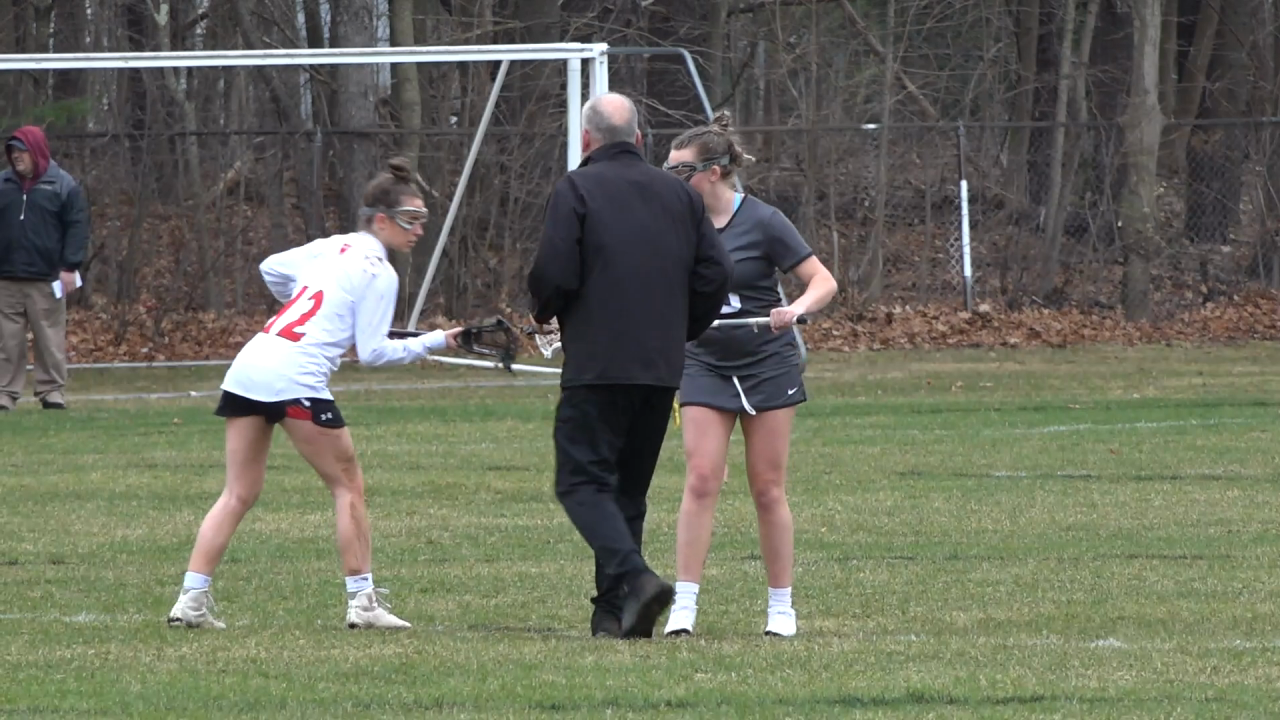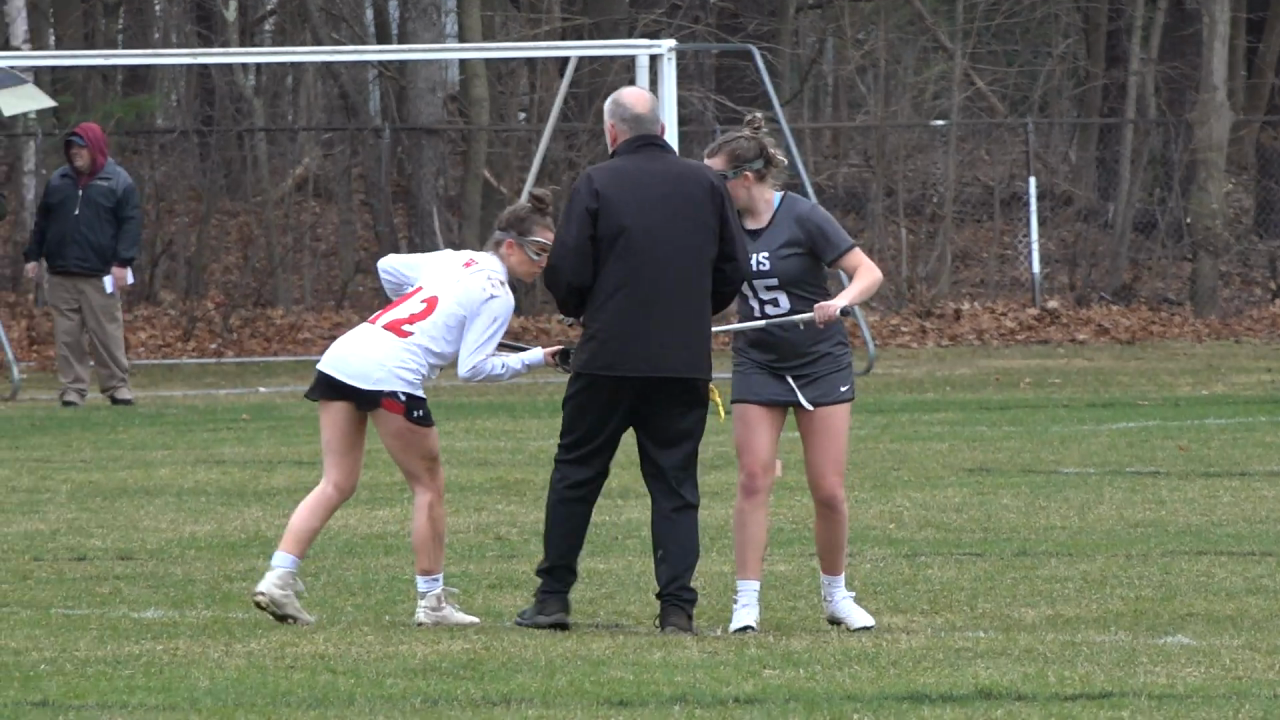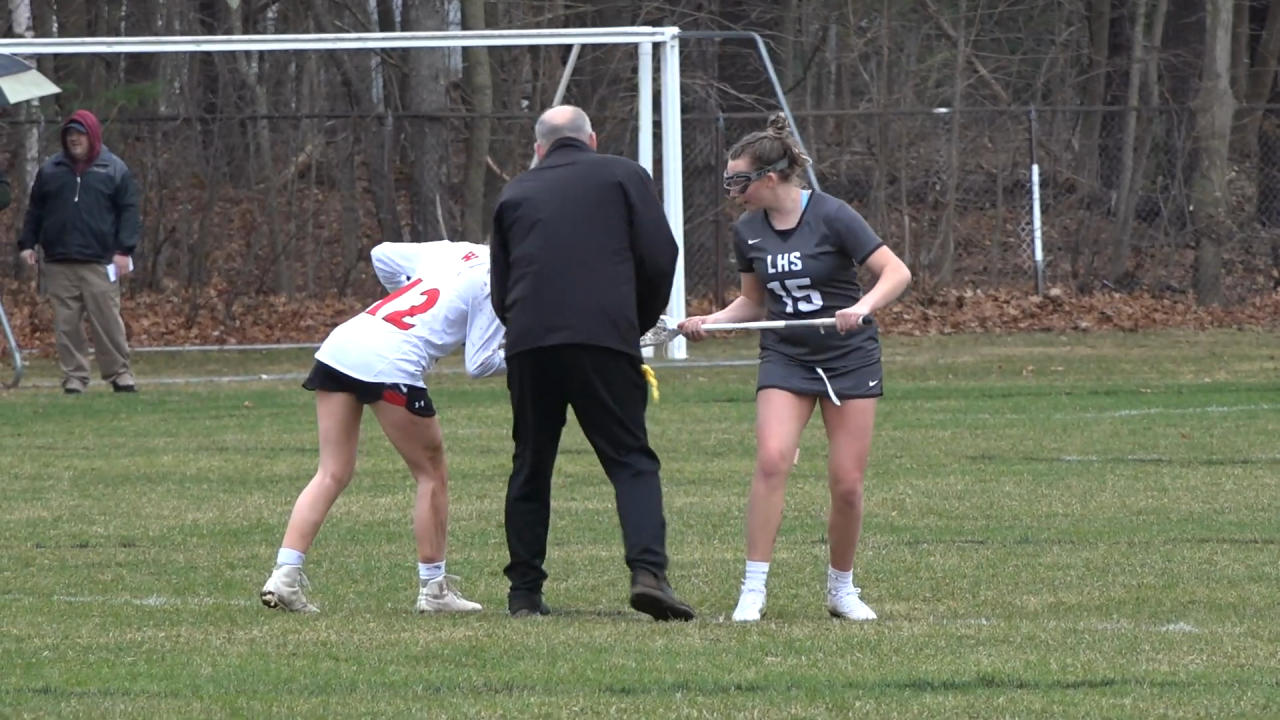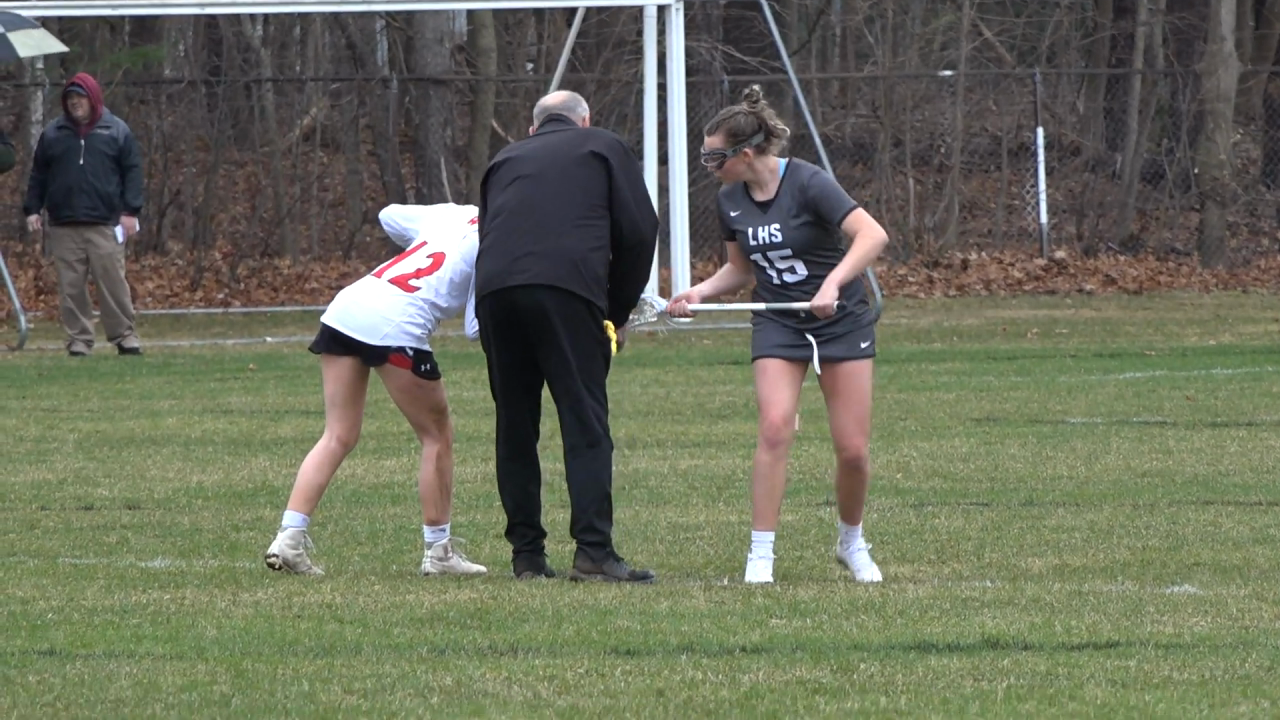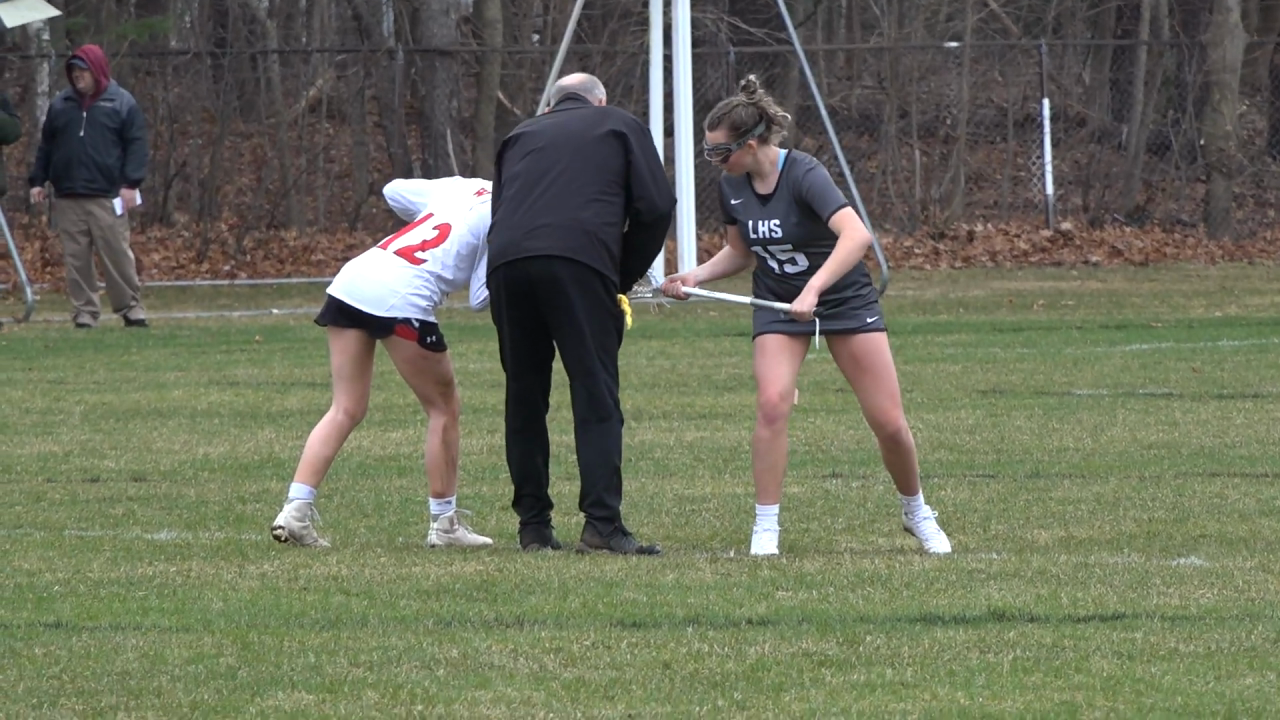
dt=0.4s
person 1, frame 1
left shoulder: (576, 188)
right shoulder: (679, 192)
left elbow: (554, 273)
right elbow: (714, 273)
left wrist: (545, 311)
left hip: (597, 366)
right hip: (661, 368)
left knee: (582, 482)
right knee: (628, 490)
person 1, frame 2
left shoulder: (597, 184)
right shoulder: (706, 183)
left elbow: (567, 272)
right elbow: (732, 269)
left wrist: (575, 306)
left hip: (609, 358)
right hip: (684, 362)
left knee: (577, 473)
right knee: (675, 487)
left ankle: (553, 595)
person 1, frame 3
left shoulder: (515, 193)
right shoulder: (624, 175)
left elbow: (500, 288)
right elbow: (659, 259)
right wrist: (639, 322)
left hip: (529, 344)
right hip: (605, 337)
left knee: (530, 467)
right knee: (631, 461)
left ankle: (524, 593)
person 1, frame 4
left shoulder: (505, 160)
right shoulder: (605, 147)
right elbow: (637, 233)
right wrist: (619, 310)
left hip: (496, 290)
right hip: (567, 288)
left knee: (515, 424)
right knee: (585, 424)
left ankle: (527, 554)
right ankle: (593, 552)
person 1, frame 5
left shoulder: (521, 135)
right shoulder: (621, 126)
right elbow: (655, 209)
right wrist: (624, 277)
left hip: (507, 264)
right hip: (579, 264)
left knee: (525, 396)
right knee: (596, 398)
left ankle: (533, 525)
person 2, frame 1
left shoulder: (762, 221)
left elbow: (824, 281)
left wrist: (795, 308)
left hip: (767, 364)
right hip: (704, 365)
left knee: (767, 488)
right knee: (700, 481)
left ankle: (781, 607)
right ankle: (682, 605)
person 2, frame 2
left shoulder: (803, 216)
left elbow: (869, 272)
left wrist: (840, 301)
left hip: (821, 362)
right hip: (757, 363)
left knee: (829, 490)
right knee: (753, 480)
left ankle: (836, 594)
right ankle: (746, 603)
person 2, frame 3
left shoulder: (832, 215)
right shoulder: (747, 230)
left elbow: (897, 273)
left wrist: (862, 306)
right wrist: (710, 321)
left hip: (849, 357)
right hip: (785, 357)
left knee: (848, 483)
right knee: (771, 461)
left ankle: (841, 589)
right ankle: (753, 588)
person 2, frame 4
left shoulder: (808, 181)
right shoulder: (729, 201)
left elbow: (873, 234)
left wrist: (832, 284)
right wrist: (697, 293)
left hip: (841, 320)
right hip: (777, 323)
left knee: (852, 448)
right knee: (774, 430)
left ankle: (852, 542)
right ankle: (760, 553)
person 2, frame 5
left shoulder: (805, 175)
right shoulder: (731, 187)
left elbow: (857, 236)
left wrist: (812, 289)
right wrist: (694, 275)
left hip: (846, 298)
right hip: (778, 303)
left knee: (890, 422)
right knee: (772, 404)
left ankle: (917, 512)
right ankle: (766, 526)
person 3, frame 1
left shoulder: (329, 247)
right shoulder: (378, 272)
left elbow: (270, 268)
right elbow: (373, 352)
right wrist: (435, 341)
left hip: (247, 369)
right hip: (296, 381)
left knee: (238, 495)
right knee: (348, 487)
left ankle: (191, 600)
right ankle: (363, 603)
person 3, frame 2
left shoulder: (452, 259)
right shoulder: (497, 295)
left elbow: (387, 266)
right elbow: (474, 368)
right wrist: (535, 358)
left hip: (343, 353)
right hip: (390, 374)
left knee: (335, 484)
right knee: (428, 485)
left ankle: (278, 579)
right ankle: (432, 601)
person 3, frame 3
left shoulder: (451, 250)
left elbow: (382, 255)
right elbow: (479, 365)
left hip: (341, 344)
right hip: (390, 365)
left knee: (332, 474)
right knee: (432, 474)
left ankle: (284, 577)
right ankle: (434, 589)
person 3, frame 4
left shoulder: (456, 213)
left elbow: (390, 216)
right elbow: (475, 328)
left hip: (346, 308)
right hip: (395, 326)
left knee: (338, 437)
right knee: (437, 437)
left ankle: (289, 538)
right ankle: (438, 551)
person 3, frame 5
left shoulder: (464, 186)
left elbow: (394, 191)
right elbow: (480, 298)
left hip: (352, 279)
right hip: (401, 298)
left knee: (345, 410)
right knee: (444, 408)
left ankle: (295, 510)
right ankle: (444, 523)
person 4, frame 1
left shoulder: (62, 184)
left elbow: (77, 227)
left wrist: (70, 266)
left hip: (46, 279)
left knee: (49, 340)
left ankle: (52, 390)
person 4, frame 2
left shoulder: (118, 181)
right shoulder: (58, 180)
left elbow: (131, 224)
right elbow: (42, 222)
left wrist: (122, 262)
right wrist: (33, 255)
left hip: (99, 275)
right hip: (60, 275)
left knee: (107, 334)
right knee: (67, 337)
left ankle: (117, 386)
right ankle: (72, 389)
person 4, frame 3
left shoulder: (114, 168)
right shoulder: (51, 169)
left elbow: (129, 211)
right elbow: (35, 210)
left wrist: (124, 250)
right wrist: (27, 243)
left hip: (100, 262)
right hip: (59, 263)
left knee: (108, 321)
right knee: (66, 324)
left ankle: (120, 373)
right ankle: (74, 377)
person 4, frame 4
left shoulder: (116, 130)
right shoulder: (53, 133)
left elbow: (132, 172)
right elbow: (38, 175)
left wrist: (131, 210)
right wrist: (32, 209)
left hip: (105, 224)
right hip: (64, 226)
left knee: (113, 283)
right knee: (71, 287)
left ankle: (125, 336)
right ankle: (78, 340)
person 4, frame 5
left shoulder: (121, 102)
right shoulder: (60, 104)
left elbow: (136, 145)
right elbow: (46, 147)
left wrist: (131, 183)
right wrist: (37, 180)
left hip: (108, 196)
right hip: (68, 198)
left knee: (118, 255)
right knee: (76, 259)
left ankle: (131, 309)
right ankle: (84, 313)
